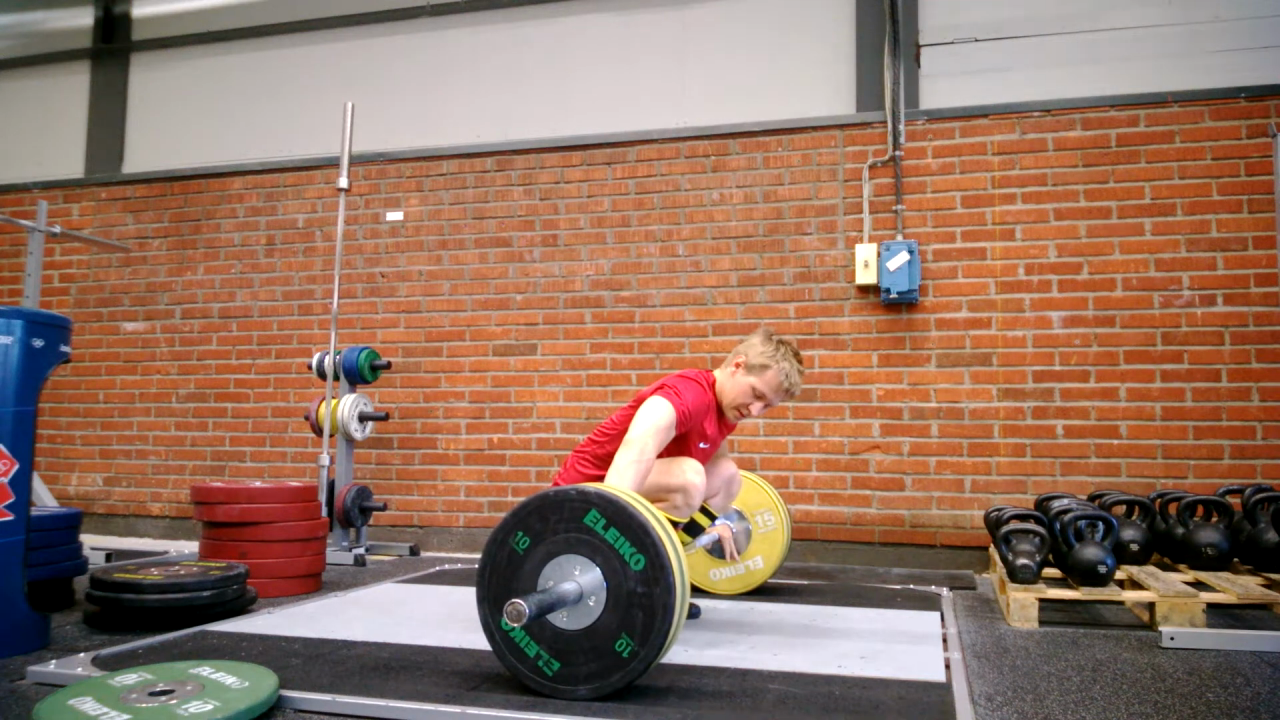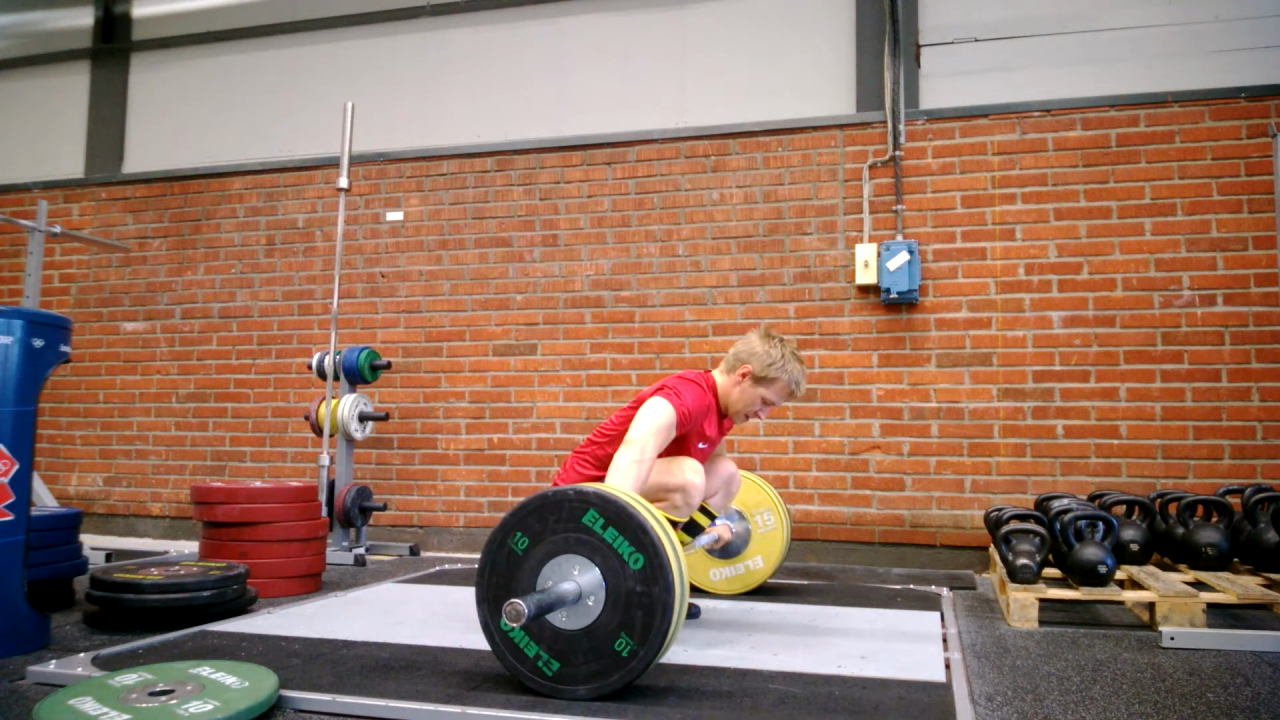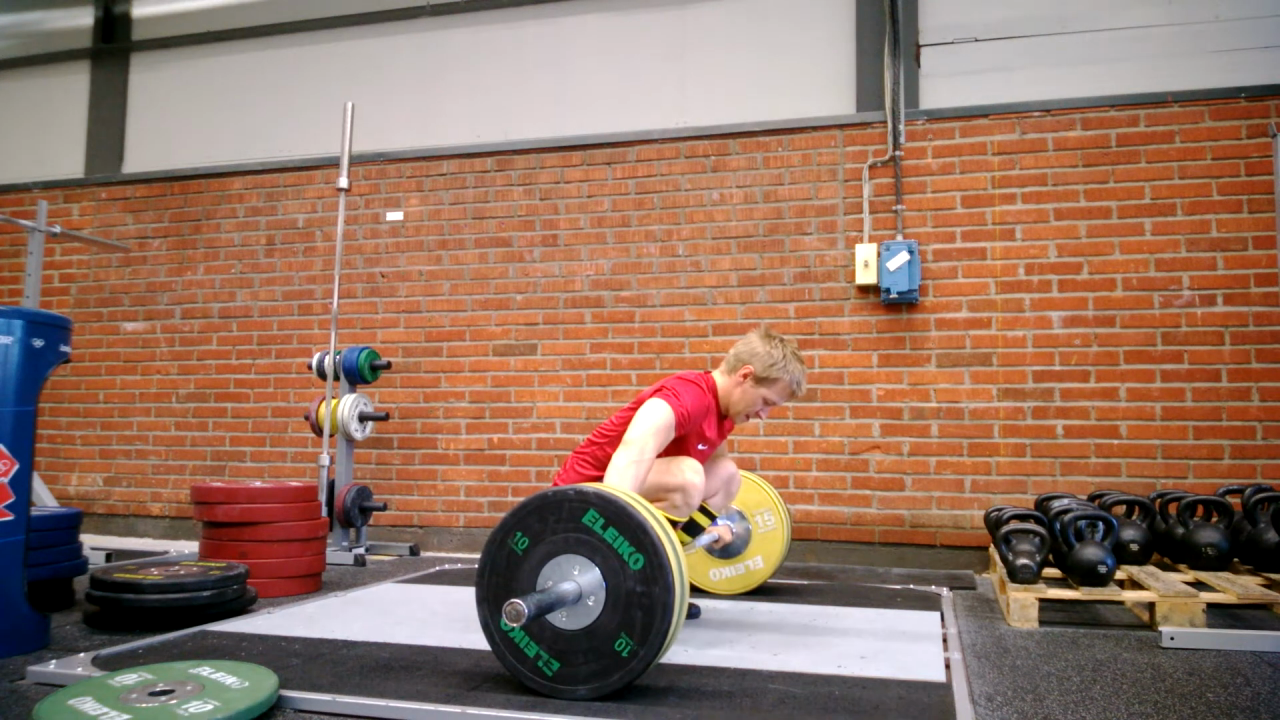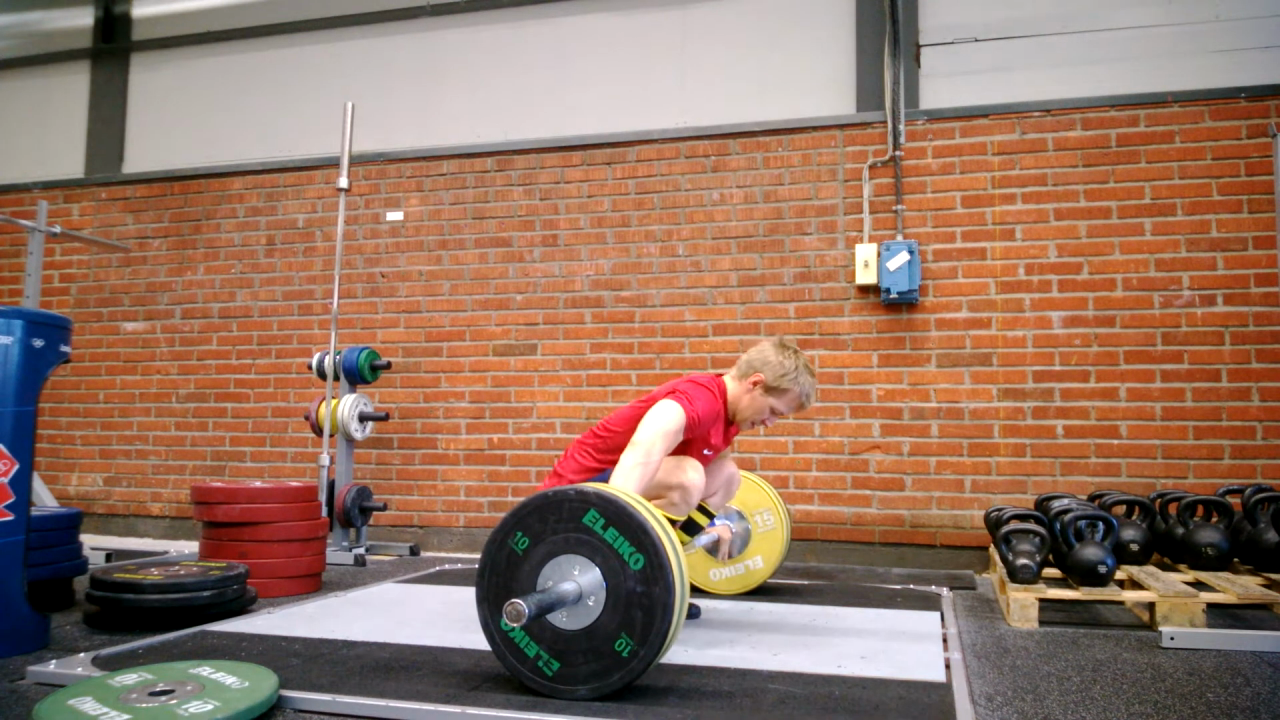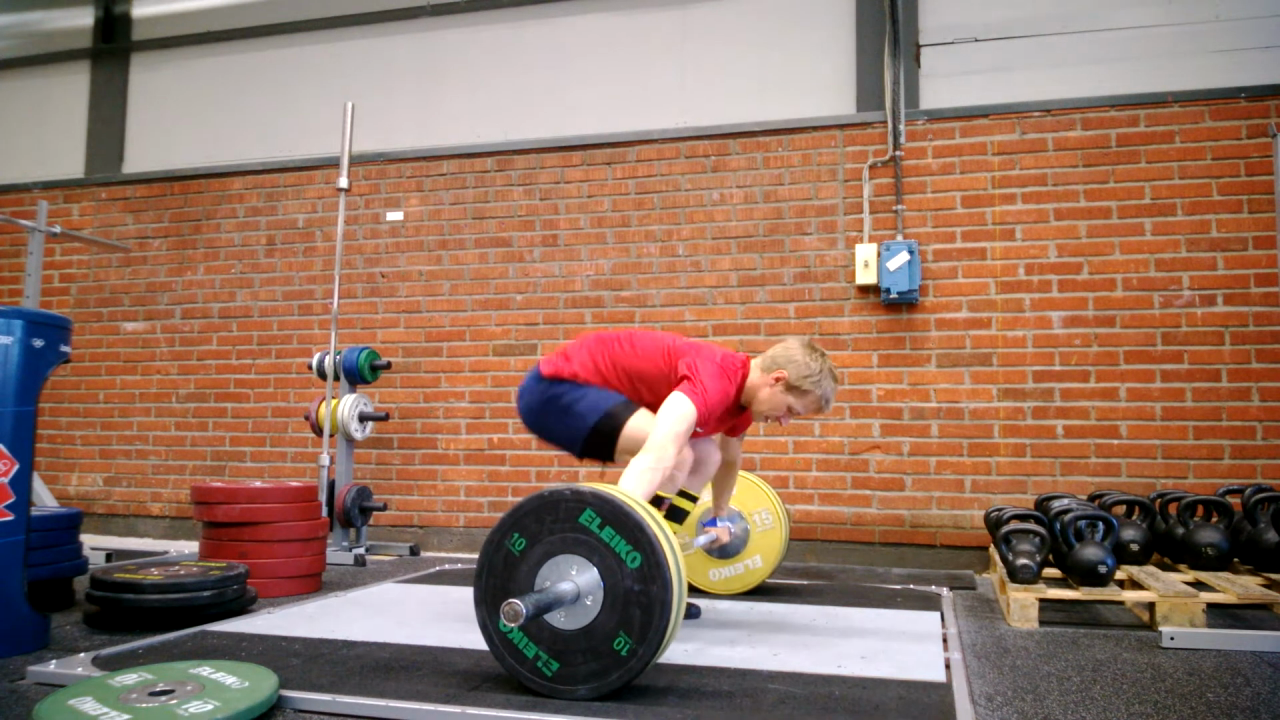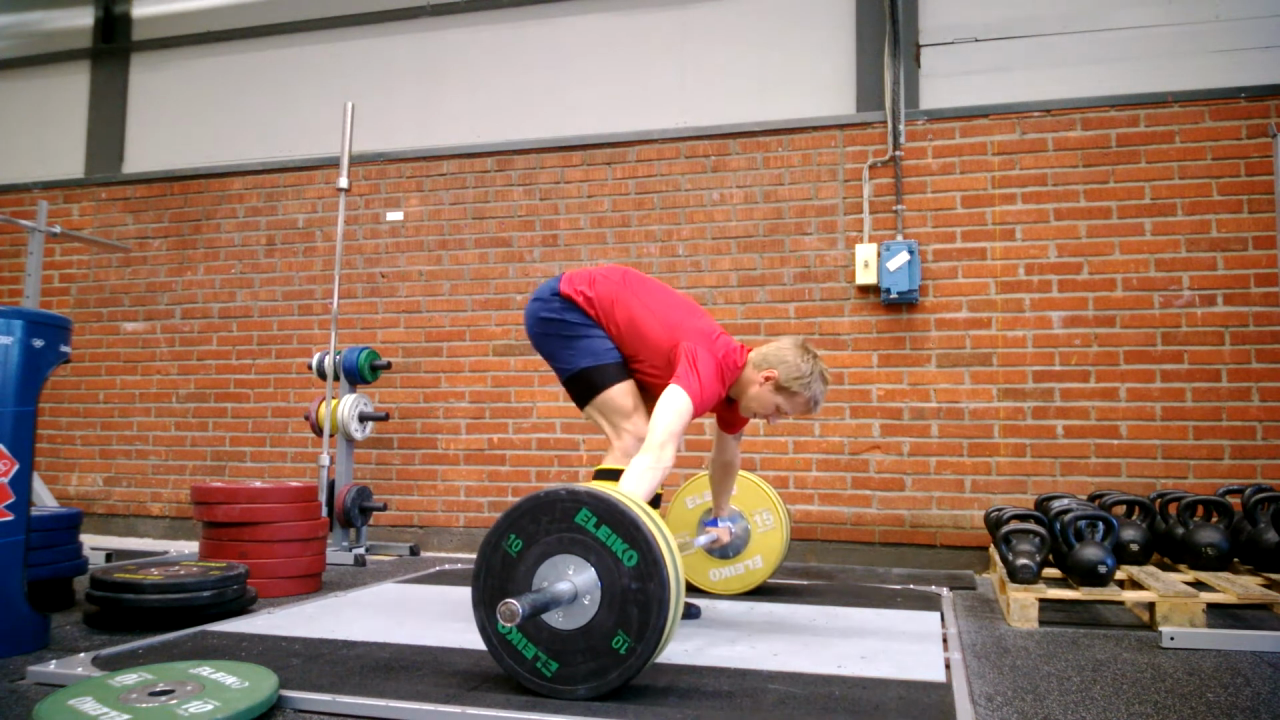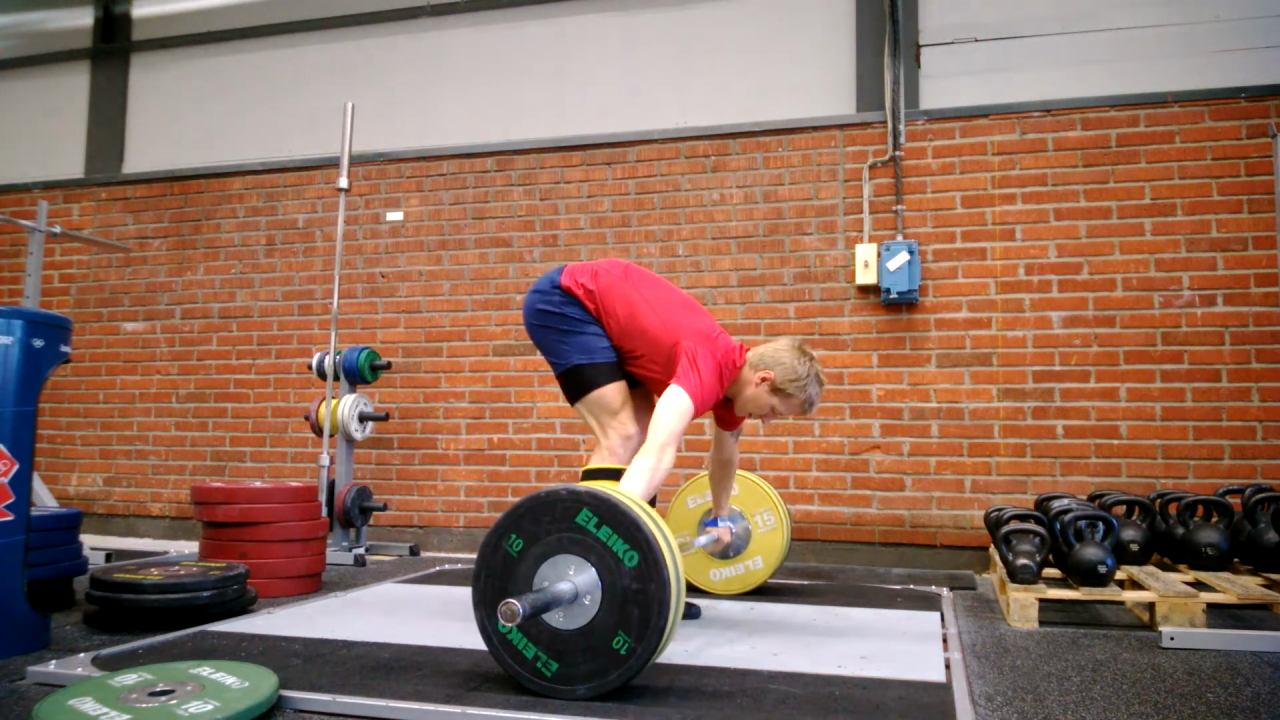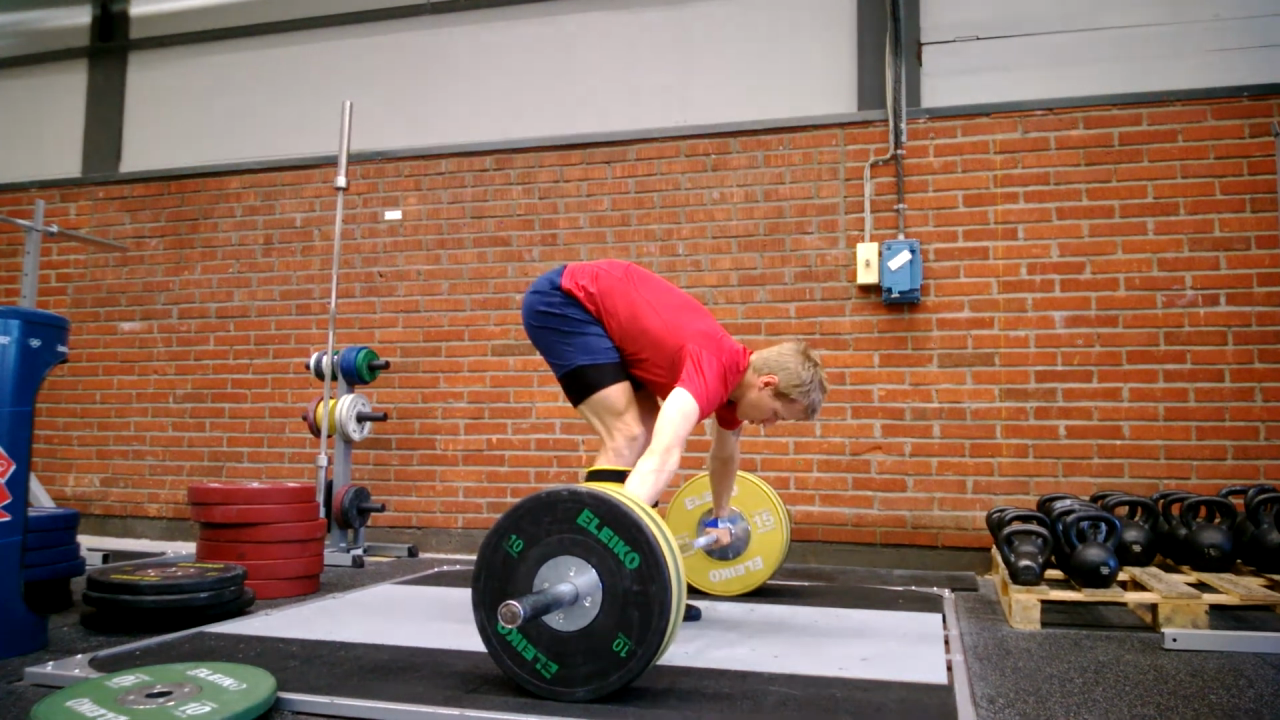
dt=0.3s
person 1, frame 1
left shoulder: (725, 405)
right shoulder: (688, 395)
left elbow: (714, 457)
right elbow: (634, 454)
left wrist: (713, 521)
left knee: (727, 476)
right knee: (687, 477)
person 1, frame 2
left shoulder: (721, 401)
right shoulder: (686, 396)
left elbow: (712, 456)
right elbow: (633, 455)
left wrist: (712, 520)
left knee: (726, 475)
right knee: (686, 477)
person 1, frame 3
left shoulder: (721, 403)
right shoulder: (686, 397)
left elbow: (713, 454)
right elbow: (631, 456)
left wrist: (712, 519)
left knee: (726, 475)
right knee: (685, 477)
person 1, frame 4
left shoulder: (728, 406)
right shoulder: (697, 400)
left elbow: (713, 455)
right elbow: (639, 458)
left wrist: (711, 520)
left knee: (726, 475)
right knee: (686, 478)
person 1, frame 5
left shoulder: (742, 392)
right shoulder: (713, 382)
left elbow: (729, 459)
right elbow: (655, 456)
left wrist: (718, 518)
left hip: (586, 386)
right hip: (555, 387)
left knee: (704, 456)
right knee: (674, 457)
person 1, frame 6
left shoulder: (739, 380)
right shoulder: (709, 372)
left elbow: (726, 457)
right elbow: (655, 454)
left wrist: (719, 518)
left hip: (587, 311)
right hip: (566, 305)
left knee: (652, 437)
right knee: (634, 434)
person 1, frame 7
left shoulder: (735, 375)
right shoulder: (708, 371)
left elbow: (725, 454)
right elbow: (659, 454)
left wrist: (720, 518)
left hip: (595, 305)
right hip: (564, 299)
left knee: (643, 434)
right knee: (621, 435)
person 1, frame 8
left shoulder: (737, 377)
right shoulder: (713, 374)
left elbow: (725, 453)
right elbow: (663, 456)
left wrist: (720, 518)
left hip: (592, 305)
right hip: (564, 300)
left knee: (645, 436)
right knee: (627, 437)
